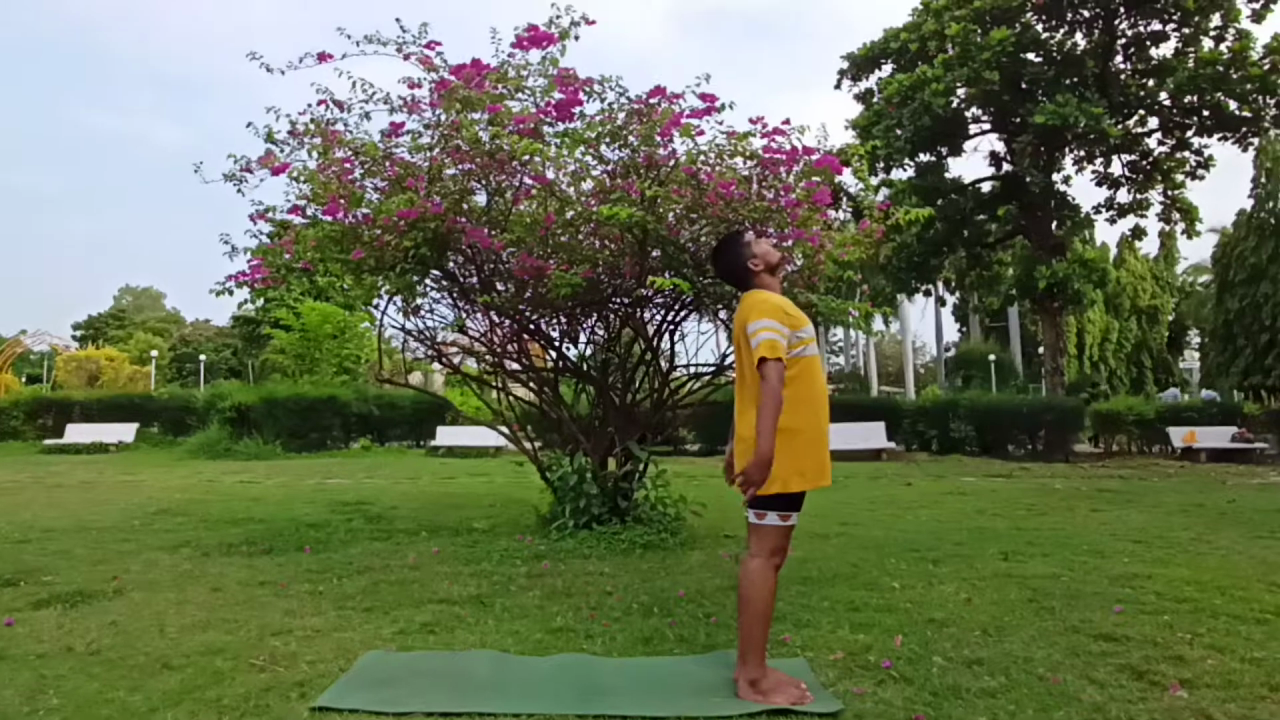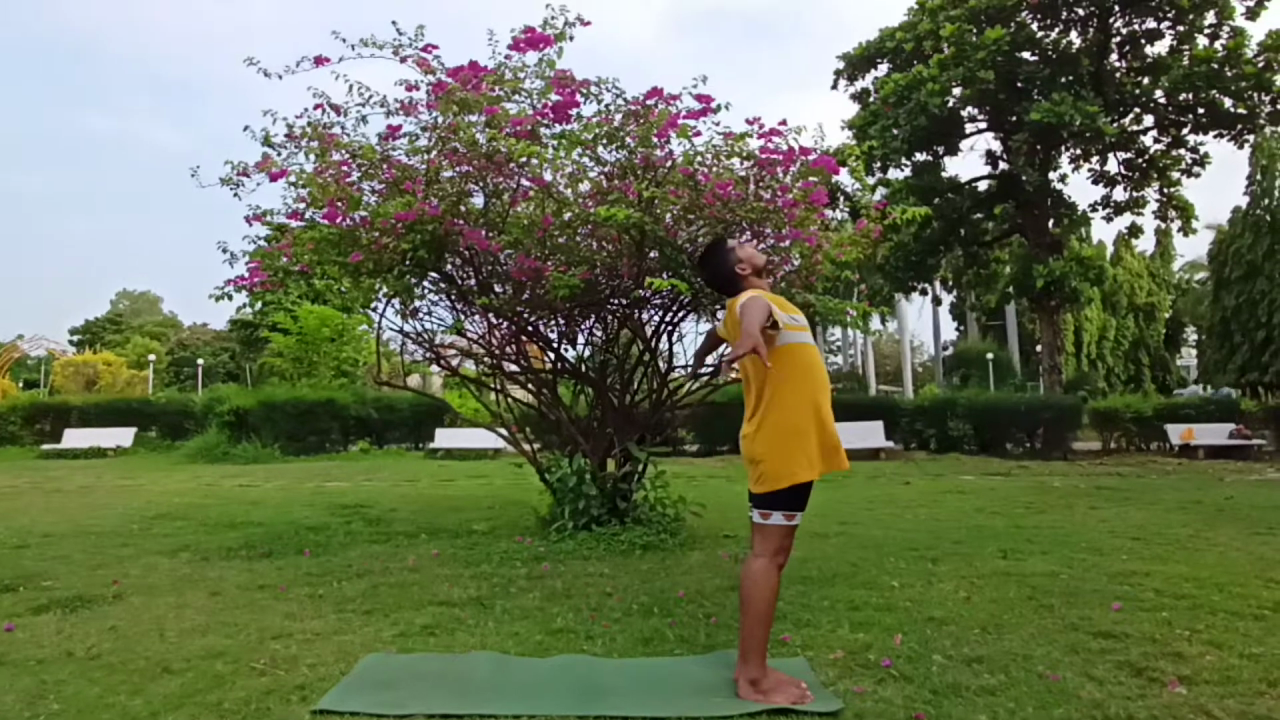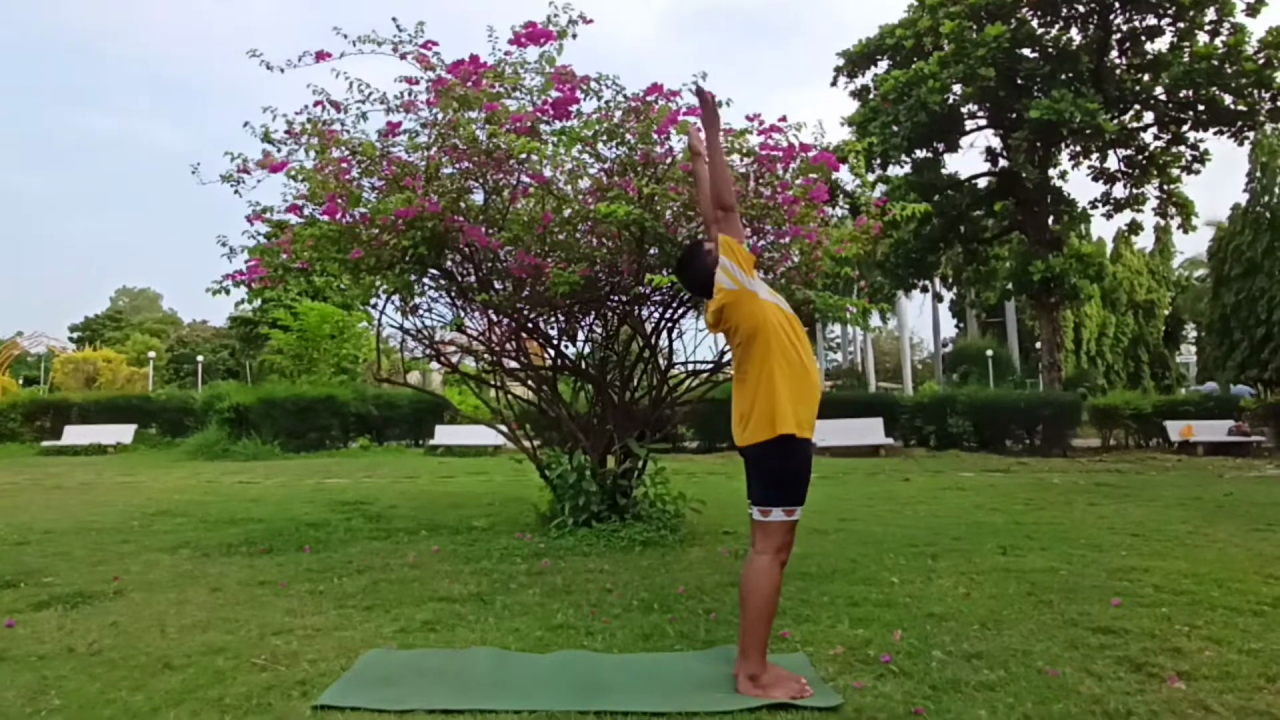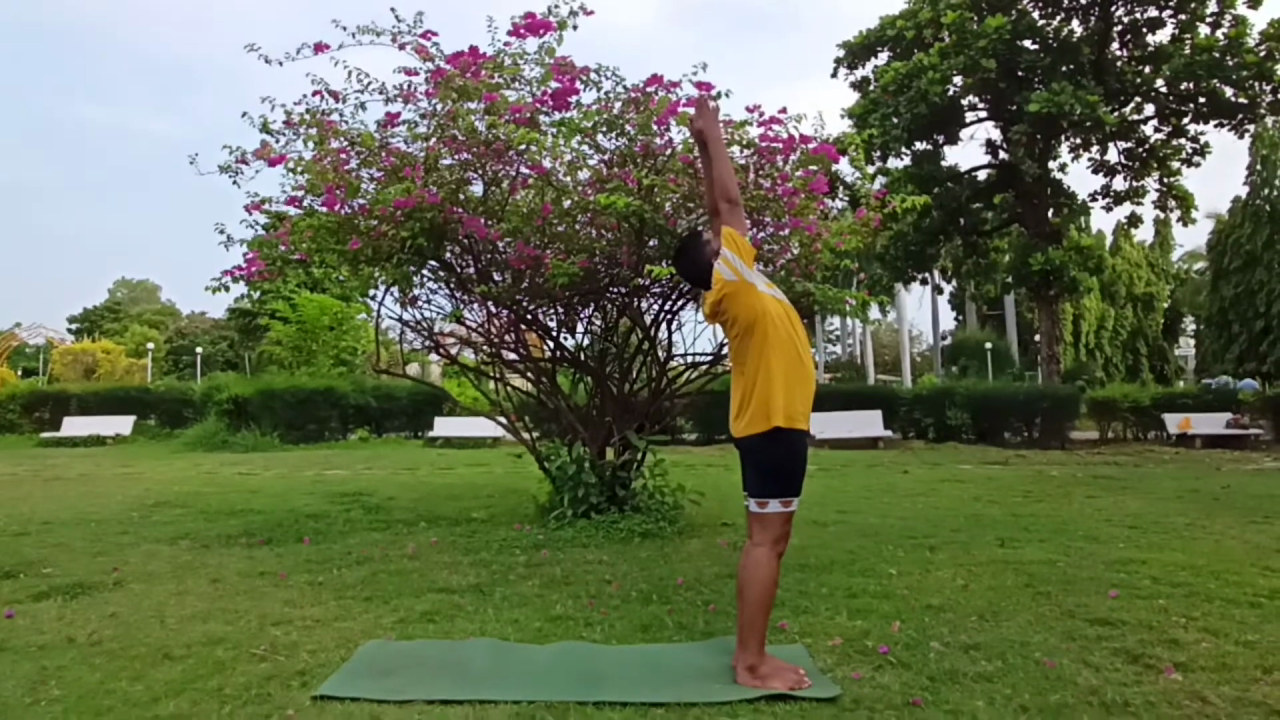
dt=0.5s
person 1, frame 1
left shoulder: (761, 306)
right shoulder: (767, 305)
left elbow: (754, 380)
right elbow: (770, 378)
left wrist: (735, 444)
right wrist: (763, 449)
left hip: (786, 454)
right hip: (780, 455)
left knee: (769, 556)
right knee: (765, 555)
left ankle: (752, 667)
right ankle: (753, 678)
person 1, frame 2
left shoulder: (740, 311)
right shoulder: (751, 304)
left elbow: (719, 326)
right elbow: (754, 312)
left wrist: (706, 349)
right wrist: (751, 333)
left hip: (791, 444)
right hip: (784, 447)
left knee: (771, 554)
right knee: (768, 553)
left ankle: (752, 666)
right ankle: (753, 677)
person 1, frame 3
left shoulder: (731, 300)
right shoulder: (733, 286)
left elbow: (716, 214)
right elbow: (724, 209)
left wrist: (700, 157)
right wrist: (712, 131)
left hip: (776, 429)
right hip: (777, 429)
left knee: (772, 548)
right knee: (770, 548)
left ankle: (753, 660)
right ankle: (753, 672)
person 1, frame 4
left shoulder: (736, 286)
right shoulder: (730, 279)
left elbow: (723, 208)
right elbow: (728, 203)
left wrist: (710, 142)
right wrist: (711, 139)
left hip: (774, 420)
right hip: (771, 422)
left knee: (768, 540)
right knee: (766, 540)
left ankle: (751, 654)
right ankle: (751, 664)
